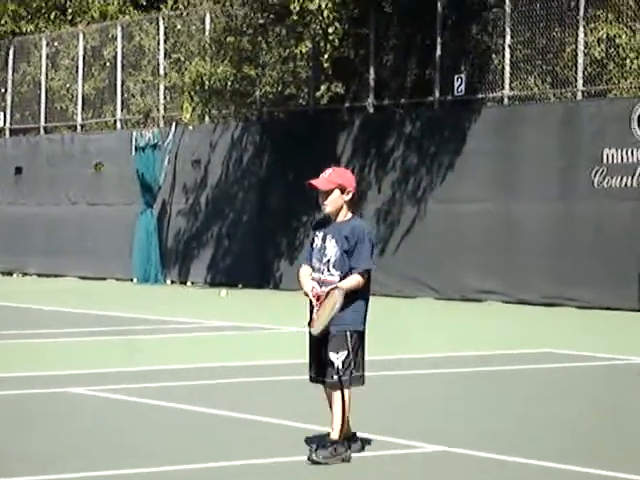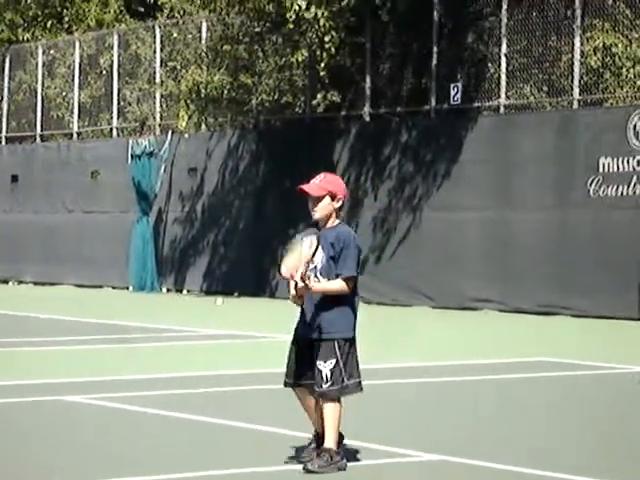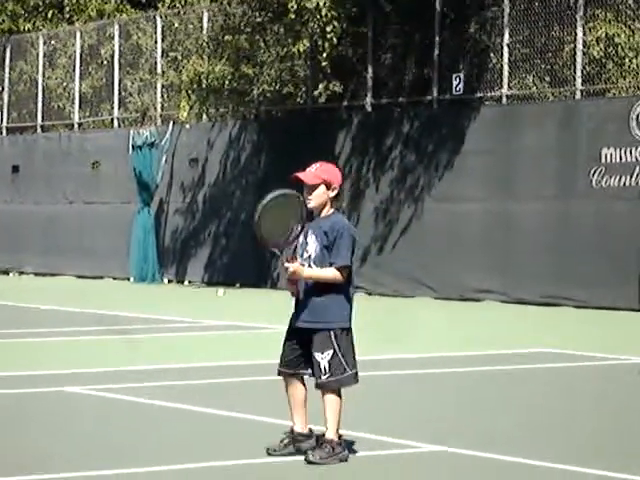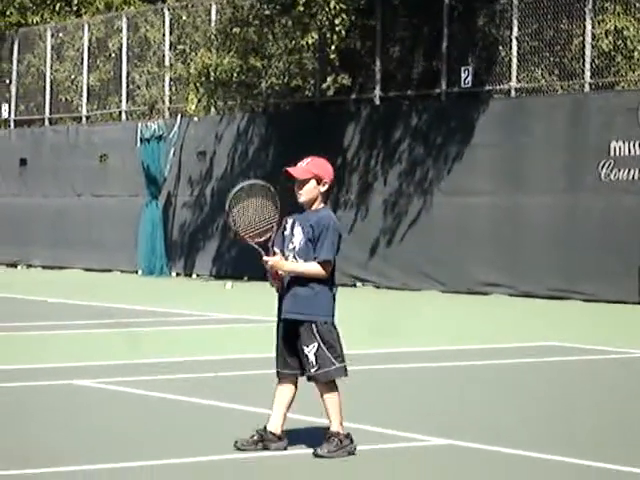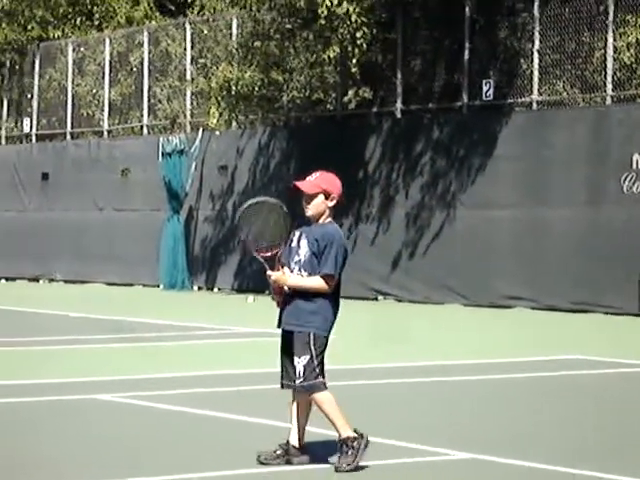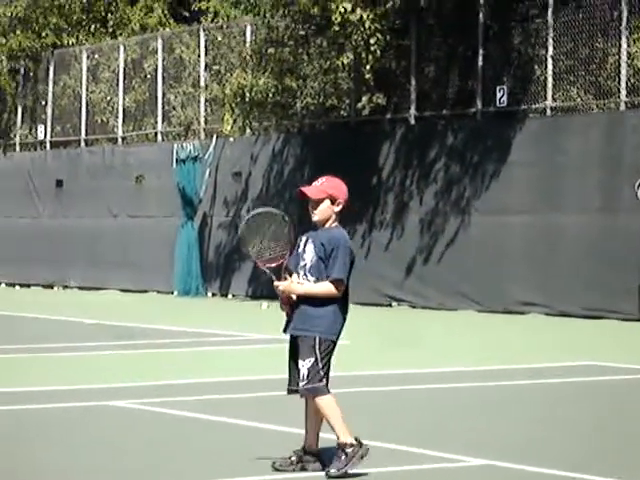
dt=0.2s
person 1, frame 1
left shoulder: (358, 231)
right shoulder: (319, 227)
left elbow: (360, 277)
right elbow: (306, 265)
left wrist: (331, 289)
right wrist: (308, 285)
left hip: (346, 319)
left knee: (340, 379)
right knee: (324, 379)
left ankle: (338, 442)
right ankle: (345, 433)
person 1, frame 2
left shoulder: (346, 238)
left elbow: (345, 283)
right elbow: (297, 272)
left wrist: (315, 286)
right wrist: (296, 288)
left hip: (334, 327)
right hip: (307, 324)
left knee: (329, 389)
right knee: (298, 381)
left ankle: (332, 451)
right ankle: (324, 437)
person 1, frame 3
left shoulder: (340, 227)
right shoulder: (305, 223)
left elbow: (340, 272)
left wrist: (304, 272)
right wrist: (292, 278)
left hip: (331, 318)
right hip: (303, 314)
left knee: (331, 380)
right knee: (291, 371)
left ankle: (332, 442)
right ankle: (300, 433)
person 1, frame 4
left shoulder: (326, 222)
right shoulder: (294, 218)
left elbow: (322, 268)
left wrist: (284, 266)
right wrist: (274, 270)
left hip: (313, 311)
right hip: (289, 308)
left knee: (321, 373)
right knee: (287, 371)
left ankle: (339, 435)
right ankle: (273, 432)
person 1, frame 5
left shoulder: (332, 236)
right shoulder: (300, 232)
left elbow: (327, 282)
right elbow: (288, 268)
left wrist: (288, 281)
right wrist: (278, 285)
left hip: (313, 321)
right hip: (293, 318)
left knee: (311, 383)
right knee: (298, 385)
left ankle: (350, 438)
right ankle: (296, 446)
person 1, frame 6
left shoulder: (338, 240)
right shoulder: (307, 237)
left elbow: (336, 287)
right elbow: (295, 275)
left wrist: (296, 289)
right wrist: (287, 293)
left hip: (321, 326)
right hip: (302, 323)
left knee: (316, 387)
right knee: (309, 388)
left ankle: (349, 445)
right ankle: (310, 452)
